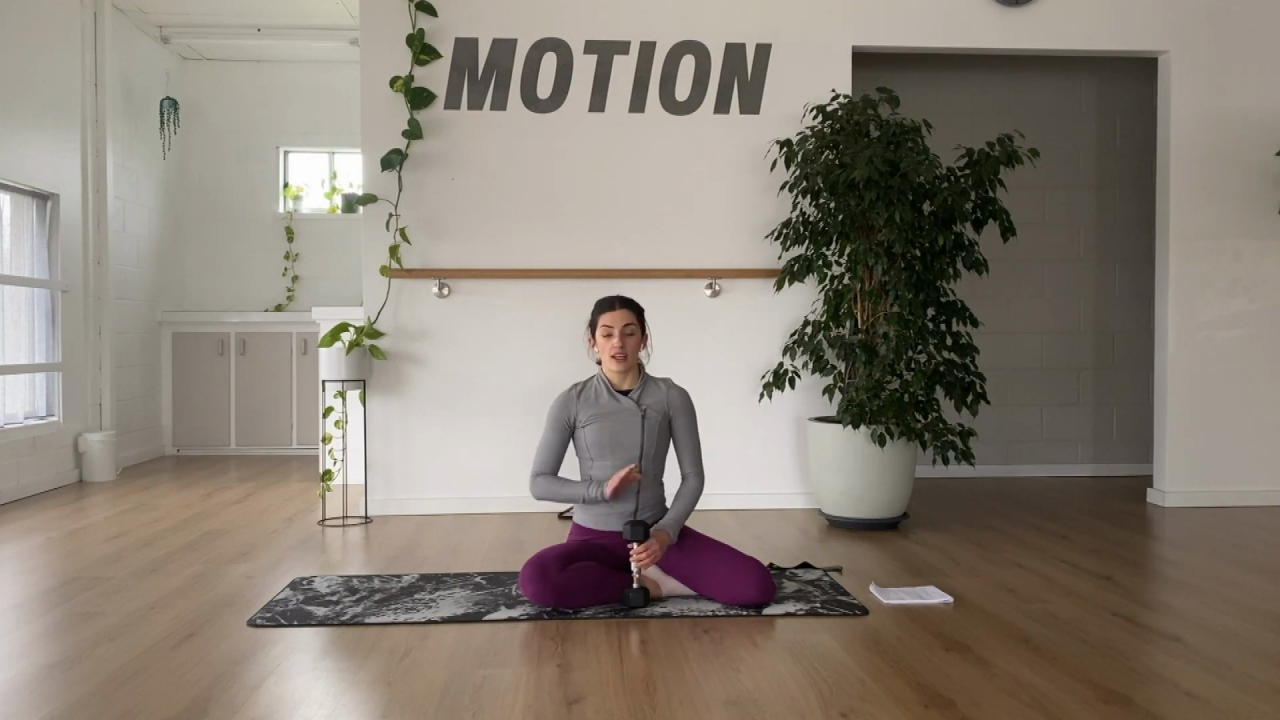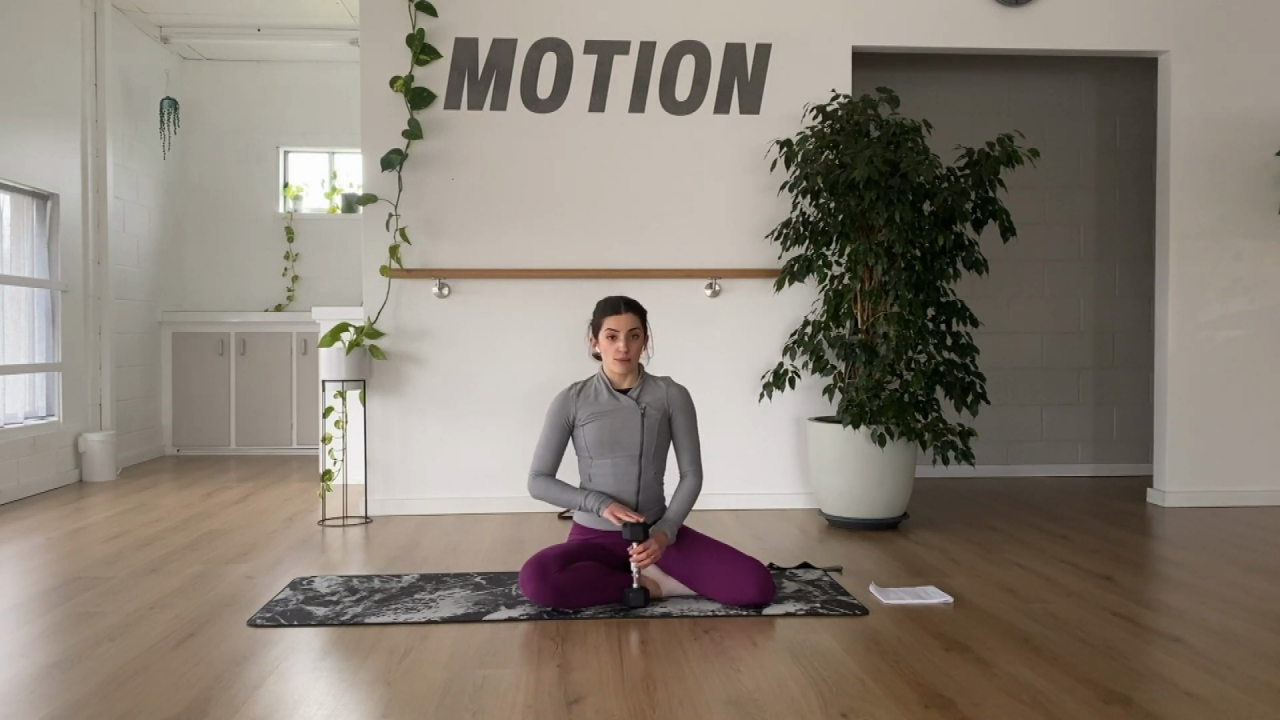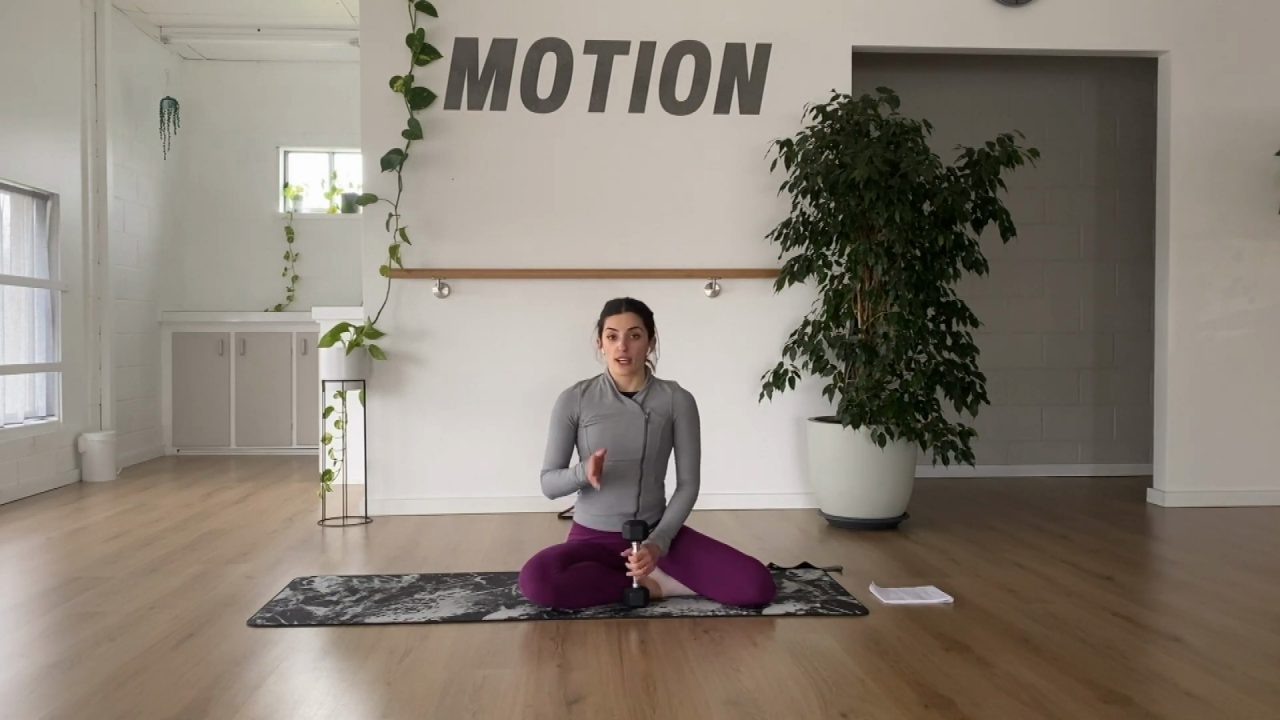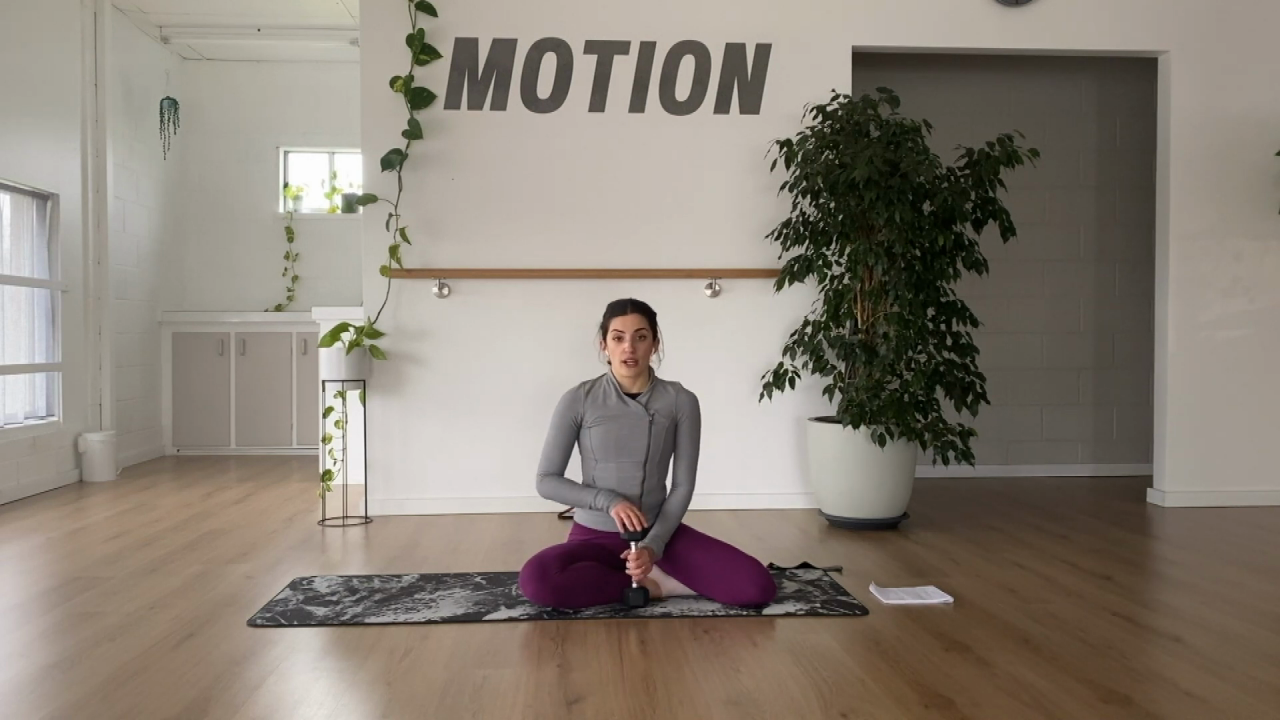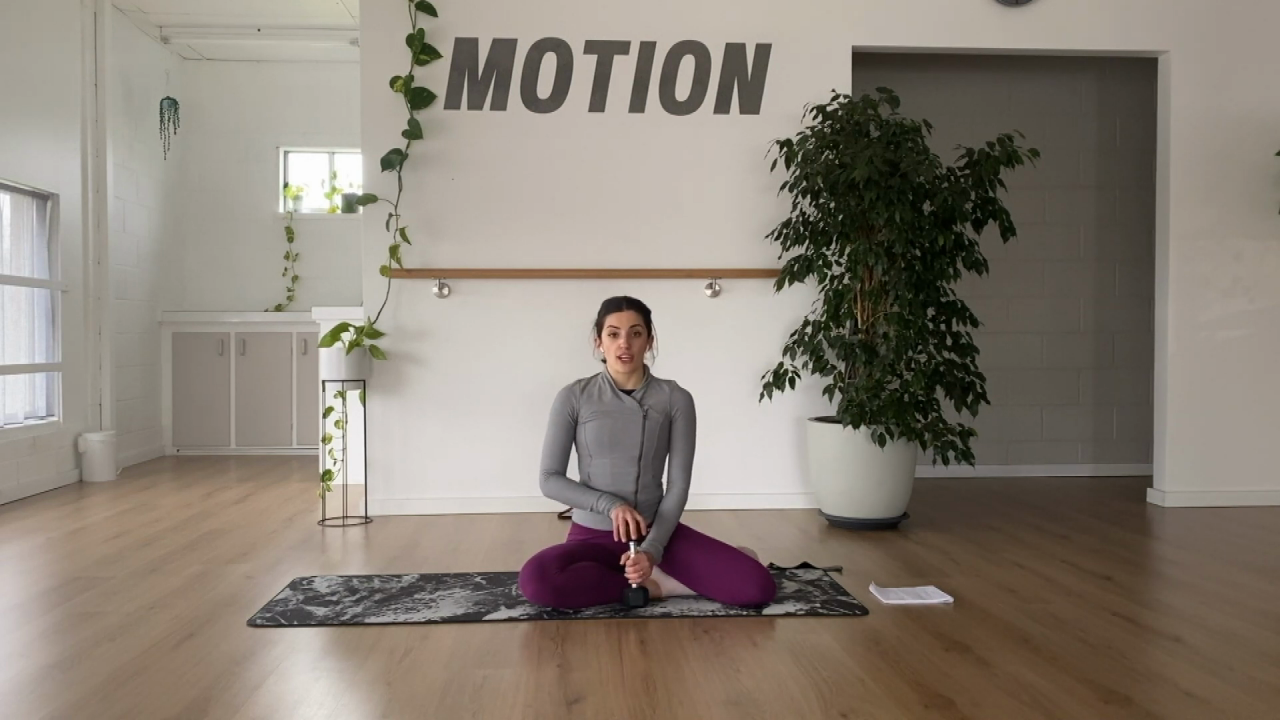
dt=0.5s
person 1, frame 1
left shoulder: (672, 397)
right shoulder: (571, 402)
left elbow: (693, 475)
right elbow: (540, 482)
left wrist: (668, 530)
right wrist: (601, 488)
left hip: (656, 532)
right hip: (593, 536)
left knee: (757, 585)
right knee: (535, 580)
left ankle: (649, 572)
right ankle: (656, 584)
person 1, frame 2
left shoulder: (672, 395)
right shoulder: (570, 401)
left elbow: (692, 474)
right elbow: (539, 482)
left wrist: (665, 531)
right wrist: (600, 503)
left hip: (656, 531)
right hip: (594, 536)
left knee: (757, 585)
right knee: (535, 580)
left ankle: (651, 573)
right ankle: (655, 584)
person 1, frame 3
left shoulder: (677, 400)
right shoulder: (573, 400)
left elbow: (688, 483)
right elbow: (549, 484)
left wrist: (658, 543)
right wrist: (584, 471)
left hip: (657, 532)
right hip: (593, 536)
left knee: (757, 586)
right knee: (535, 580)
left ankle: (659, 566)
right ankle: (658, 584)
person 1, frame 4
left shoulder: (681, 401)
right shoulder: (577, 400)
left elbow: (683, 485)
right elbow: (547, 481)
left wrist: (653, 545)
right wrist: (607, 500)
left hip: (659, 530)
right hip: (596, 535)
left knee: (758, 586)
right knee: (535, 580)
left ankle: (657, 565)
right ankle: (658, 583)
person 1, frame 5
left shoulder: (676, 399)
right shoulder: (572, 398)
left elbow: (679, 484)
right elbow: (550, 479)
left wrist: (653, 549)
right wrist: (609, 504)
left hip: (656, 530)
right hip: (593, 535)
left knee: (757, 586)
right knee: (536, 581)
left ankle: (660, 564)
right ankle: (659, 585)
